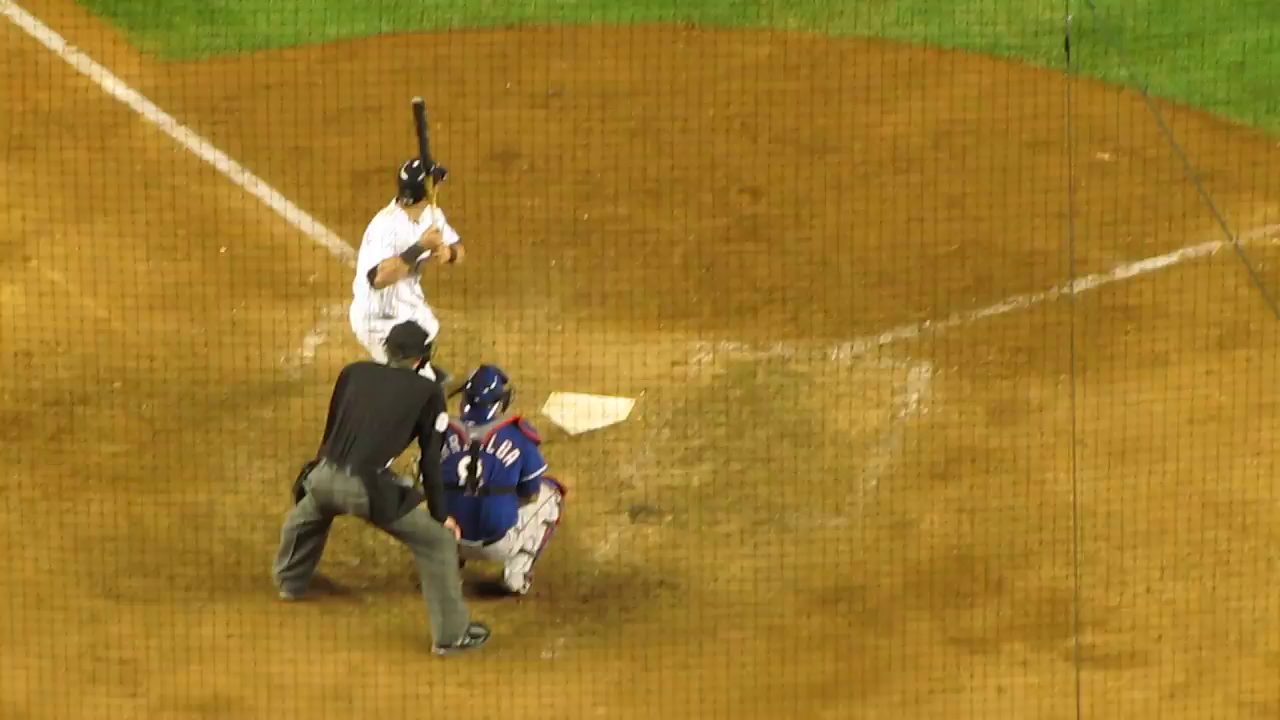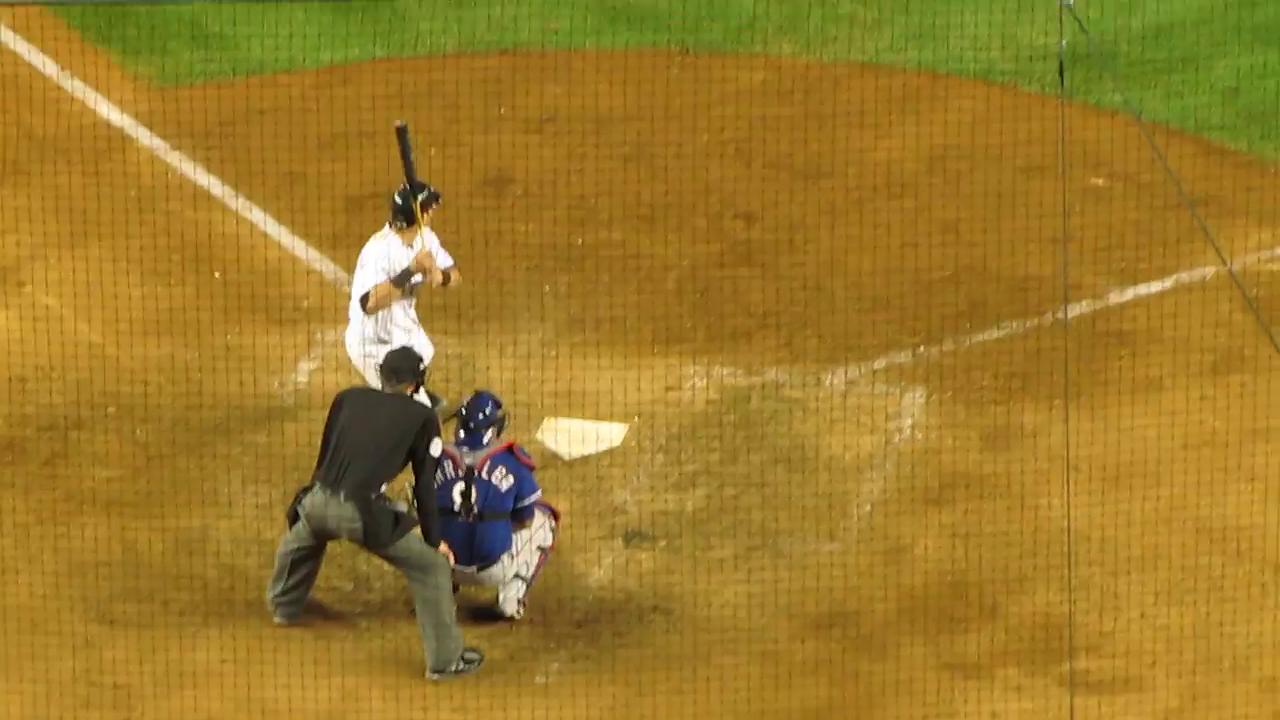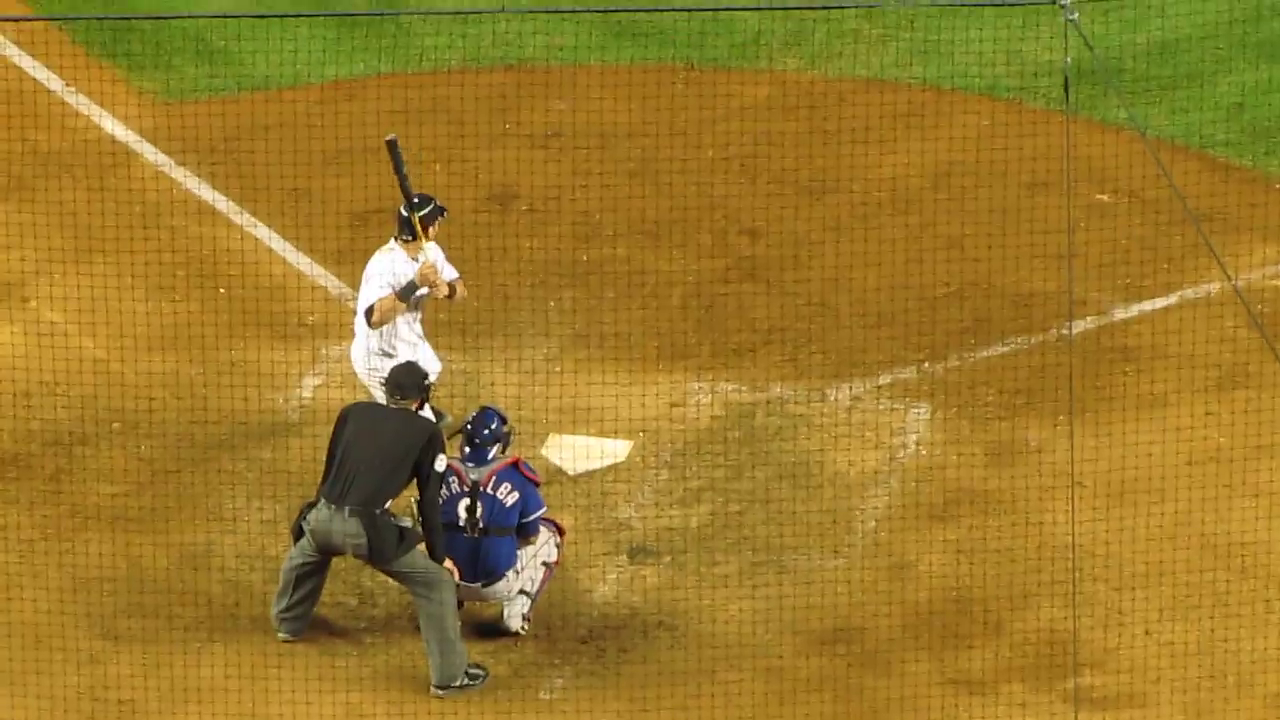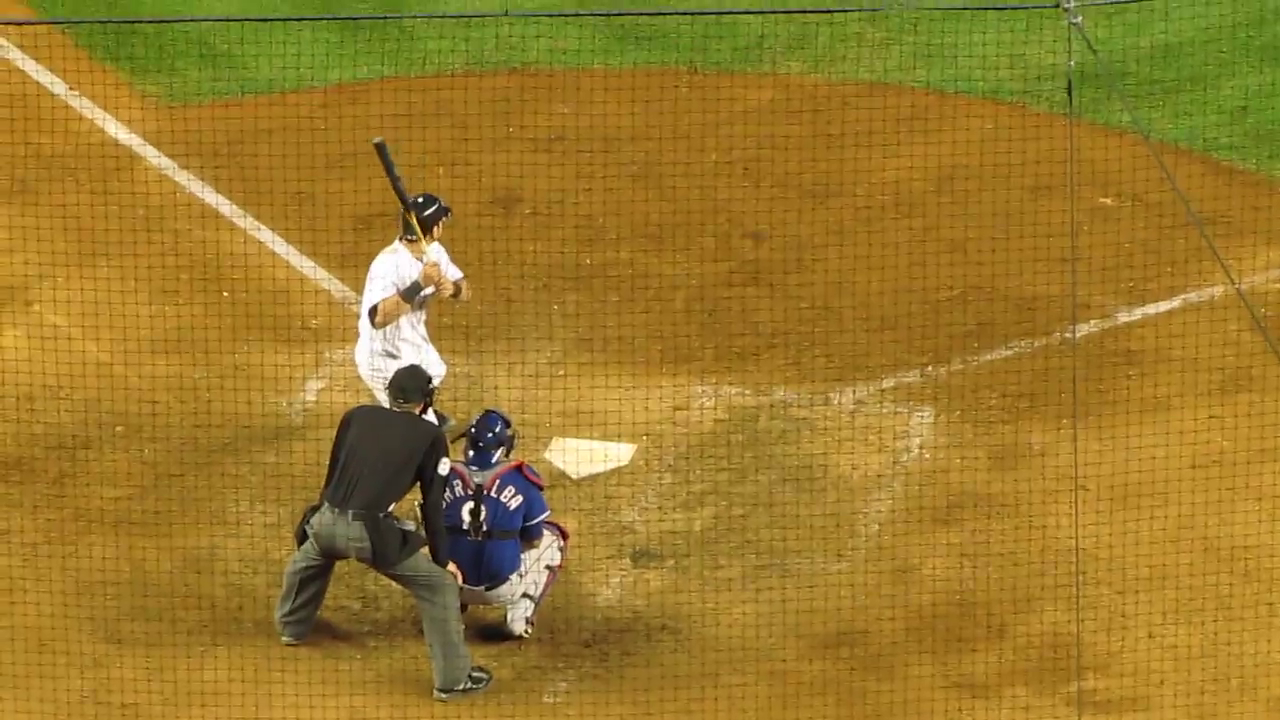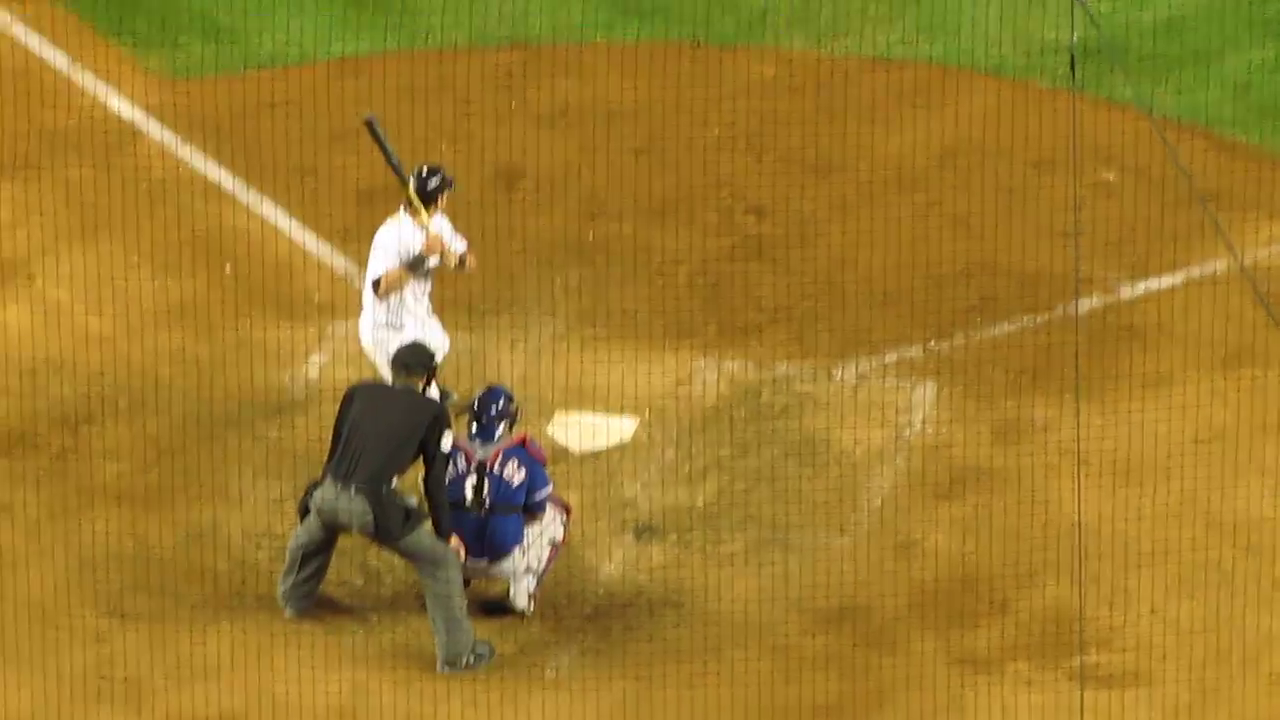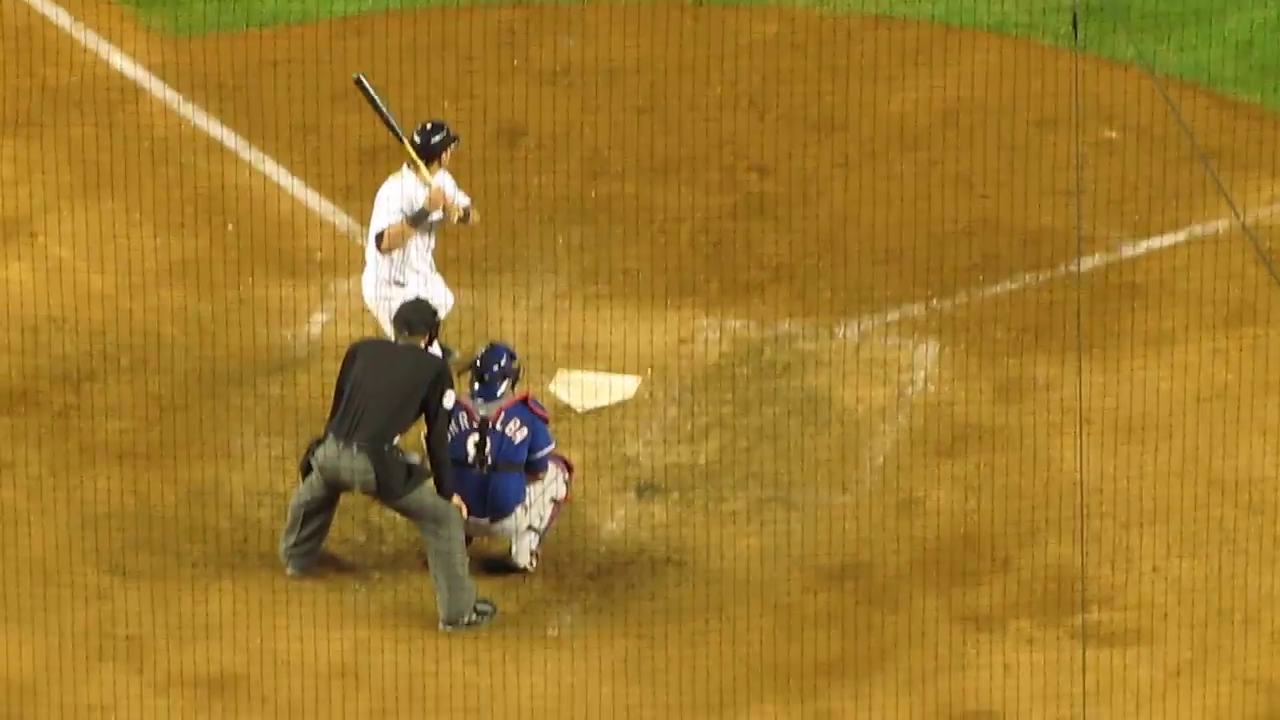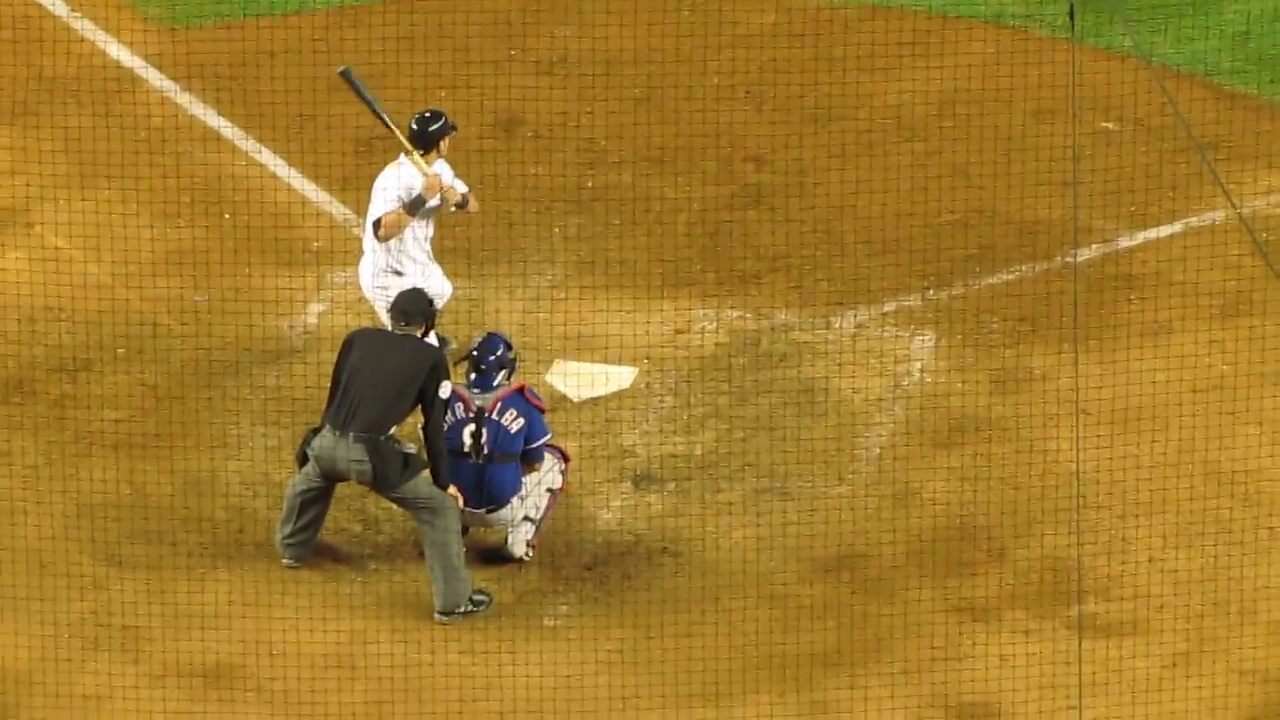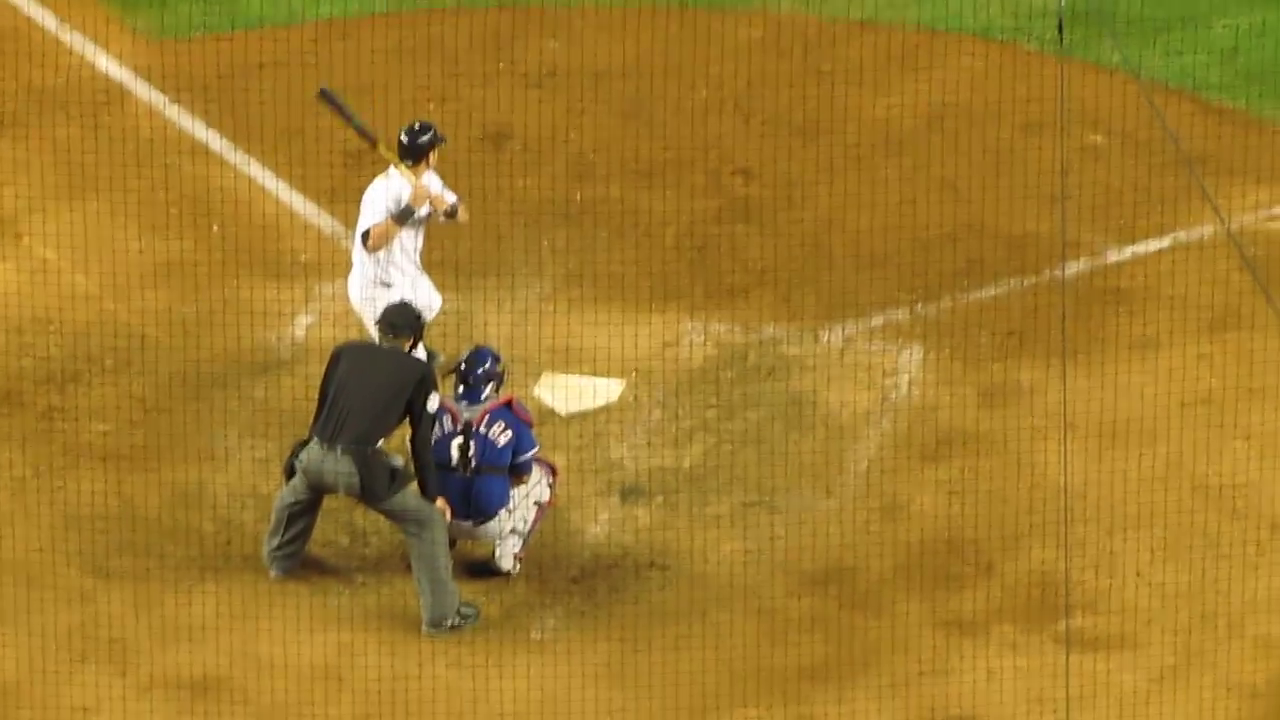
dt=0.1s
person 1, frame 1
left shoulder: (353, 372)
right shoulder: (428, 391)
right elbow: (432, 459)
right wrist: (440, 514)
left hip: (325, 478)
right hip: (369, 488)
left knee: (304, 516)
right knee: (439, 542)
left ankle: (291, 581)
right ankle: (451, 634)
person 1, frame 2
left shoulder: (348, 397)
right shoulder: (422, 416)
right elbow: (425, 483)
right wrist: (434, 539)
left hip: (319, 503)
right hip: (362, 512)
left knee: (297, 540)
right knee: (432, 566)
left ankle: (284, 606)
right ankle: (445, 659)
person 1, frame 3
left shoulder: (353, 412)
right shoulder: (427, 431)
right elbow: (429, 500)
right wrist: (438, 555)
left hip: (323, 518)
right hip: (367, 528)
left knee: (302, 557)
right knee: (437, 582)
left ankle: (288, 622)
right ankle: (450, 675)
person 1, frame 4
left shoulder: (356, 415)
right shoulder: (430, 435)
right elbow: (433, 503)
right wrist: (442, 558)
left hip: (327, 522)
right hip: (370, 531)
left knee: (306, 560)
right knee: (440, 585)
left ankle: (292, 626)
right ankle: (453, 679)
person 1, frame 5
left shoulder: (359, 392)
right shoulder: (432, 411)
right elbow: (435, 479)
right wrist: (445, 533)
left hip: (329, 496)
right hip: (373, 506)
left knee: (308, 535)
right knee: (442, 560)
left ankle: (295, 600)
right ankle: (456, 652)
person 1, frame 6
left shoulder: (361, 350)
right shoulder: (435, 368)
right elbow: (437, 437)
right wrist: (447, 492)
left hip: (332, 454)
right hip: (375, 464)
left knee: (311, 491)
right knee: (444, 518)
left ankle: (297, 558)
right ankle: (458, 610)
person 1, frame 7
left shoulder: (357, 338)
right shoulder: (431, 357)
right elbow: (433, 427)
right wrist: (443, 481)
left hip: (328, 444)
right hip: (371, 454)
left knee: (307, 481)
right knee: (441, 509)
left ankle: (293, 548)
right ankle: (453, 601)
person 1, frame 8
left shoulder: (345, 352)
right shoulder: (419, 371)
right elbow: (421, 439)
right wrist: (431, 494)
left hip: (316, 457)
right hip: (359, 467)
left knee: (294, 493)
right knee: (428, 521)
left ankle: (280, 560)
right ankle: (441, 614)
person 2, frame 1
left shoulder: (429, 213)
right shoulder: (386, 226)
left elbow: (459, 250)
right elbow: (377, 279)
left wrist: (448, 253)
right wrist: (420, 246)
left hip: (407, 304)
right hip: (378, 319)
left ankle: (420, 366)
person 2, frame 2
left shoulder: (424, 237)
right shoulder: (380, 250)
left elbow: (454, 275)
right elbow: (369, 304)
left wrist: (441, 277)
right wrist: (411, 271)
left hip: (403, 328)
right hip: (373, 343)
left ankle: (414, 391)
person 2, frame 3
left shoulder: (429, 250)
right shoulder: (385, 263)
left elbow: (460, 289)
right elbow: (374, 318)
left wrist: (447, 289)
right wrist: (415, 284)
left hip: (409, 342)
right hip: (379, 357)
left knee: (430, 370)
person 2, frame 4
left shoulder: (433, 251)
right shoulder: (389, 264)
left elbow: (465, 290)
right elbow: (378, 318)
left wrist: (452, 288)
right wrist: (419, 285)
left hip: (414, 344)
right hip: (383, 359)
left knee: (435, 373)
person 2, frame 5
left shoulder: (438, 223)
right shoulder: (393, 233)
left elbow: (470, 261)
right elbow: (381, 289)
left wrist: (456, 258)
right wrist: (423, 256)
left hip: (418, 317)
right hip: (387, 331)
left knee: (438, 347)
left ankle: (424, 385)
person 2, frame 6
left shoulder: (441, 179)
right shoulder: (397, 189)
left elbow: (473, 216)
right elbow: (384, 244)
left wrist: (459, 212)
right wrist: (426, 210)
left hip: (421, 274)
right hip: (390, 288)
left knee: (442, 304)
person 2, frame 7
left shoulder: (438, 168)
right shoulder: (394, 178)
left elbow: (472, 206)
right elbow: (381, 232)
left wrist: (457, 198)
right wrist: (422, 197)
left hip: (419, 264)
right hip: (387, 277)
left knee: (440, 293)
person 2, frame 8
left shoulder: (427, 180)
right shoulder: (383, 189)
left elbow: (462, 215)
right elbow: (370, 243)
left wrist: (447, 207)
right wrist: (410, 208)
left hip: (408, 276)
right hip: (376, 288)
left knee: (430, 305)
person 3, frame 1
left shoulder: (445, 432)
right shoulder: (518, 433)
right elbow: (531, 495)
right hip: (499, 541)
right knee: (551, 493)
right ankle: (517, 574)
person 3, frame 2
left shoulder: (439, 457)
right shoulder: (512, 458)
right elbow: (525, 521)
right hip: (493, 567)
right knee: (544, 517)
right ankle: (511, 601)
person 3, frame 3
left shoulder: (443, 471)
right shoulder: (517, 474)
right elbow: (530, 537)
right hip: (498, 583)
right knee: (548, 533)
right ankle: (515, 615)
person 3, frame 4
left shoulder: (446, 475)
right shoulder: (521, 478)
right elbow: (533, 541)
right hip: (501, 586)
right knee: (551, 537)
right ankle: (519, 619)
person 3, frame 5
left shoulder: (451, 451)
right shoulder: (525, 454)
right elbow: (537, 515)
right hip: (506, 560)
right knee: (556, 511)
right ankle: (522, 595)
person 3, frame 6
left shoulder: (453, 409)
right shoulder: (527, 412)
right elbow: (539, 474)
right hip: (507, 517)
right knee: (558, 469)
right ankle: (524, 553)
person 3, frame 7
left shoulder: (449, 398)
right shoulder: (523, 401)
right elbow: (534, 464)
right hip: (503, 508)
right knee: (554, 461)
right ankle: (520, 542)
person 3, frame 8
left shoulder: (437, 411)
right shoulder: (511, 414)
right elbow: (522, 476)
right hip: (490, 520)
right knee: (541, 473)
right ankle: (508, 555)
